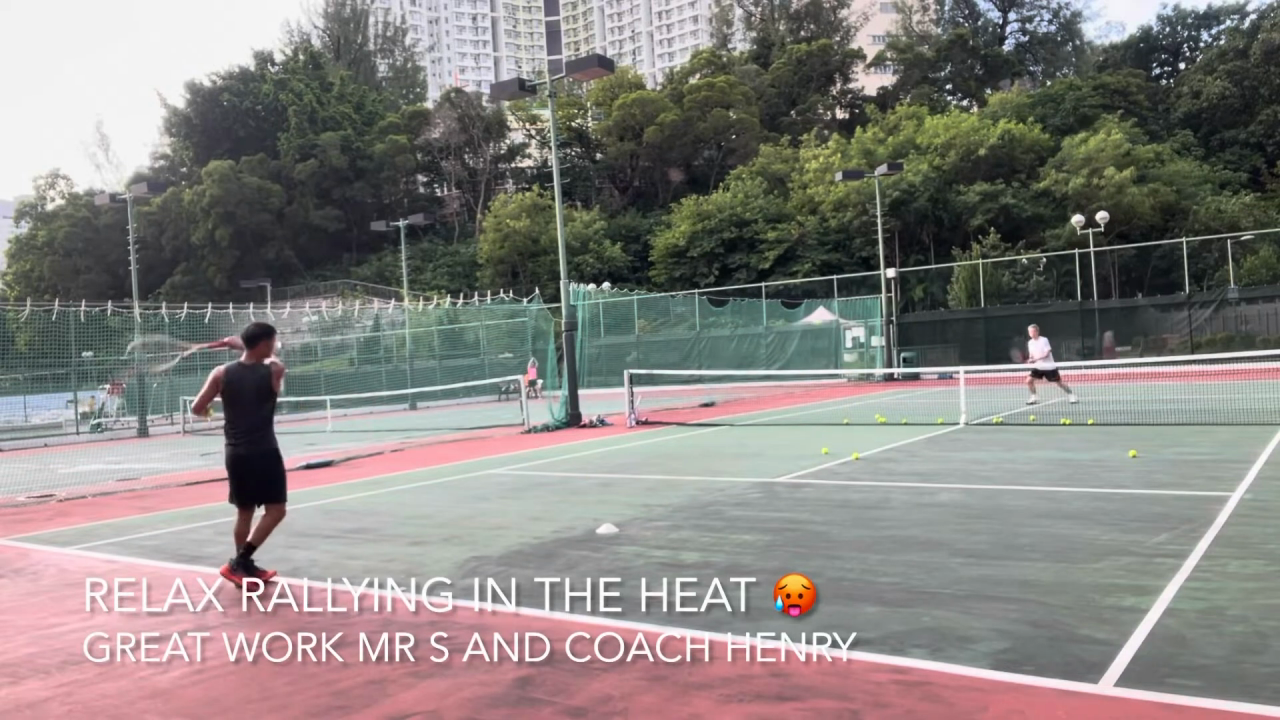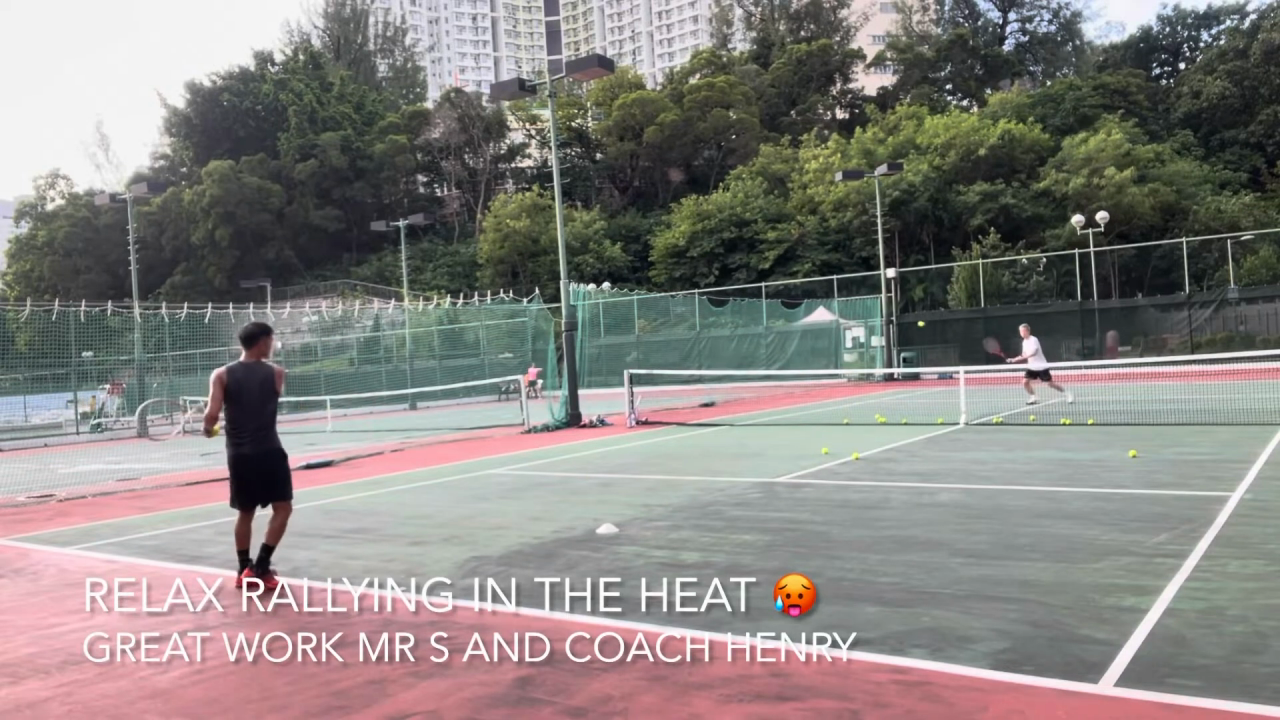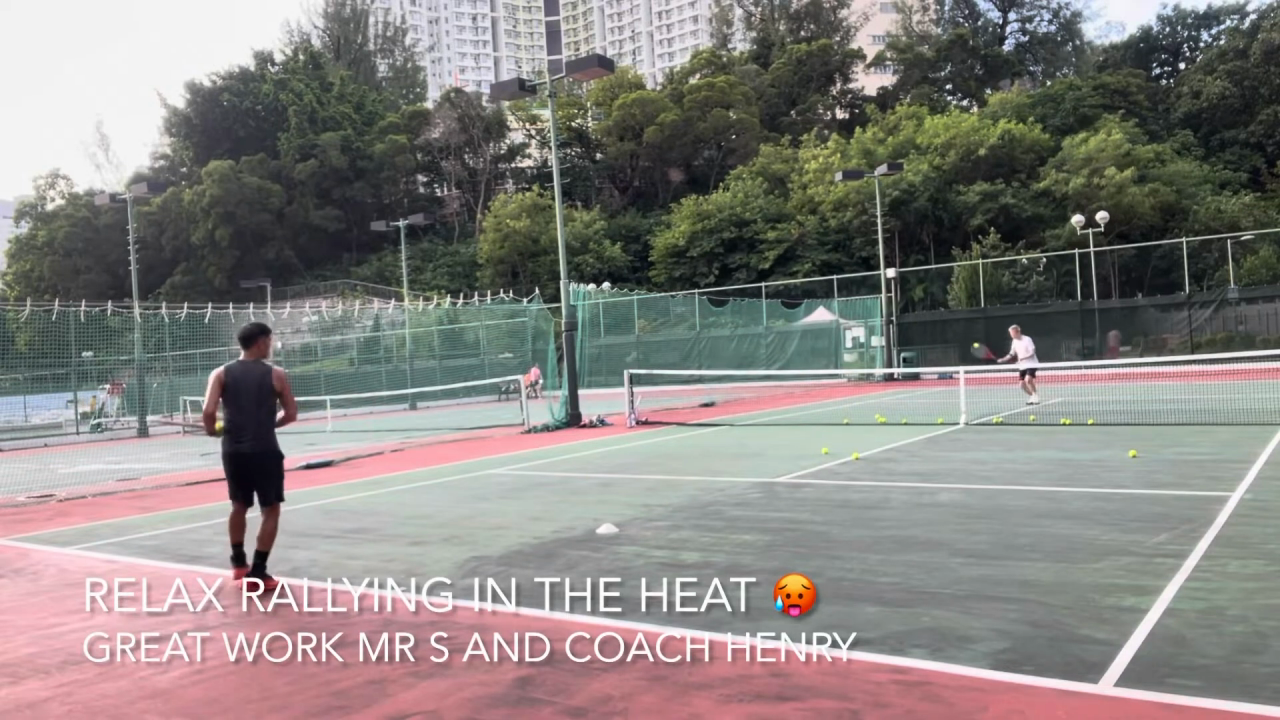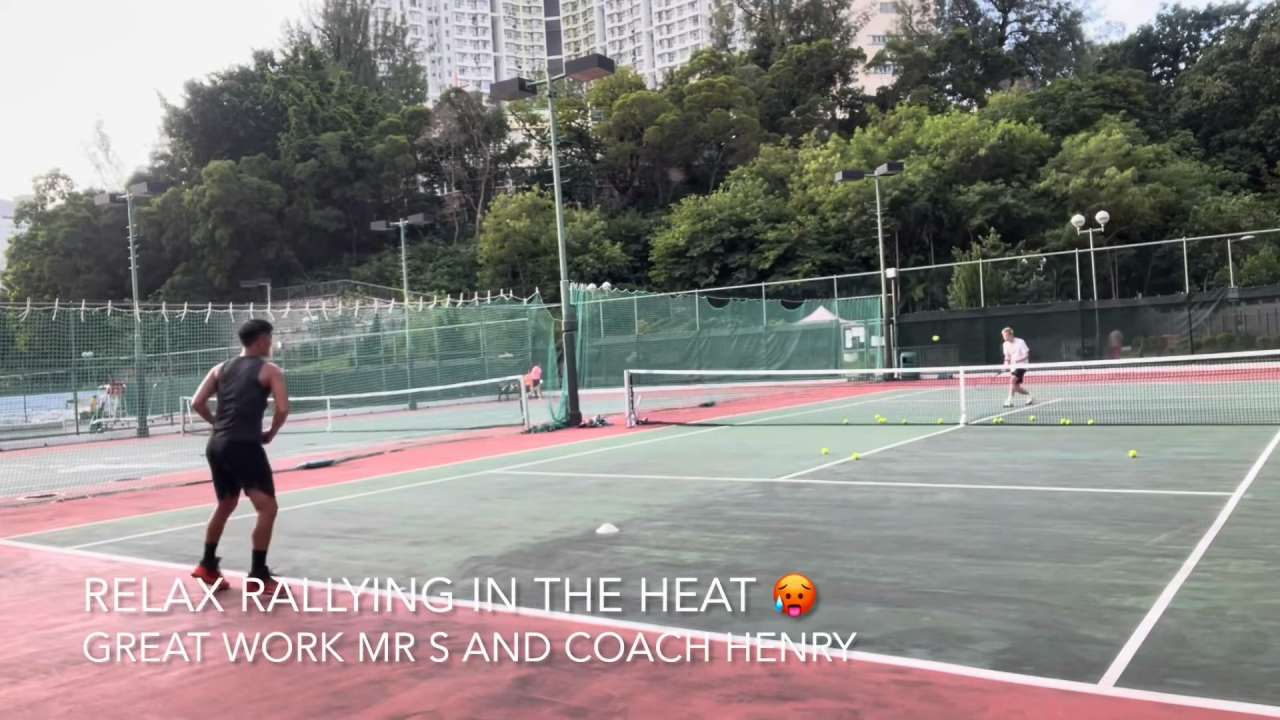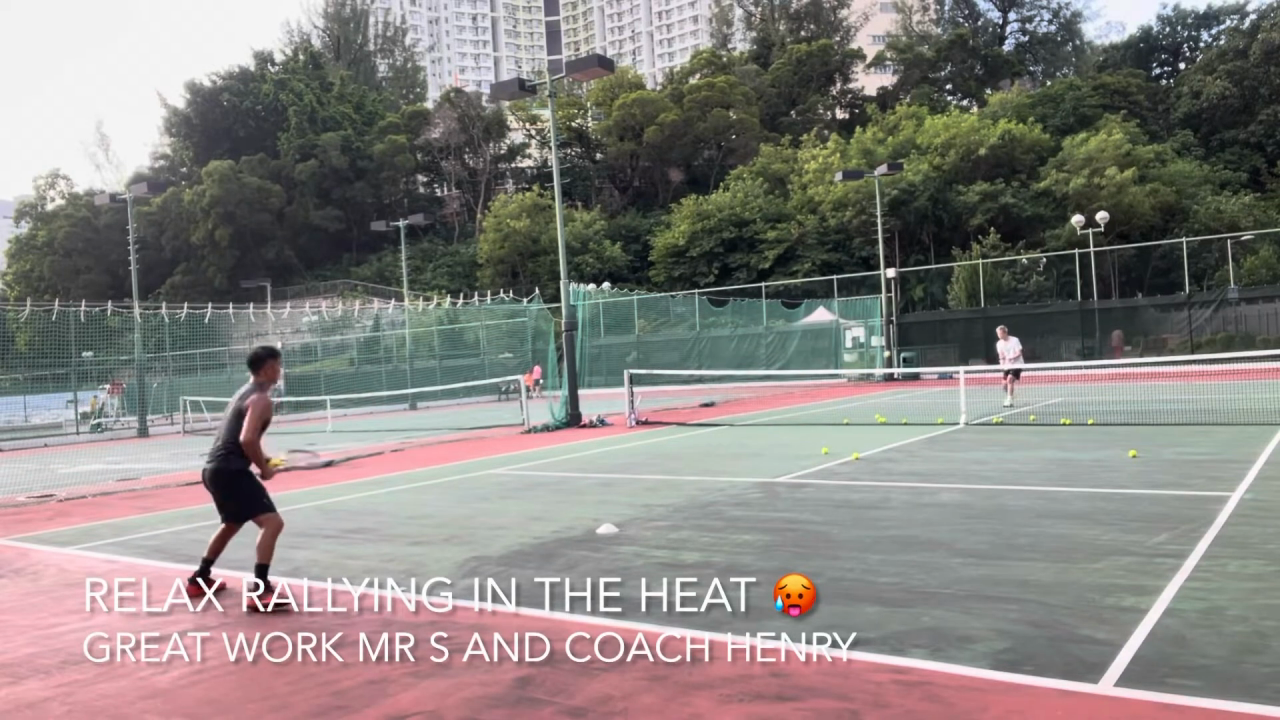
dt=0.2s
person 1, frame 1
left shoulder: (221, 373)
right shoulder: (275, 371)
left elbow: (198, 407)
right elbow: (271, 359)
right wrist: (237, 343)
left hip: (235, 453)
right hip: (264, 453)
left knee: (244, 511)
right knee: (275, 510)
left ankle: (243, 568)
right ankle: (238, 562)
person 1, frame 2
left shoulder: (222, 375)
right shoulder: (275, 373)
left elbow: (212, 415)
left wrist: (208, 428)
left hip: (238, 454)
right hip: (268, 452)
left knee: (244, 513)
right knee: (282, 509)
left ankle: (246, 570)
right ankle: (260, 568)
person 1, frame 3
left shoulder: (222, 373)
right shoulder: (276, 375)
left elbow: (209, 410)
right elbow: (291, 414)
left wrist: (211, 429)
left hip: (232, 450)
right hip: (263, 451)
left knee: (239, 505)
right knee: (271, 512)
left ankle: (239, 562)
right ankle: (258, 572)
person 1, frame 4
left shoulder: (221, 369)
right shoulder: (271, 370)
left elbow: (197, 404)
right elbow: (282, 409)
right wrist: (271, 431)
left hip: (216, 445)
right hip: (243, 445)
left knee: (226, 503)
right knee: (267, 505)
left ankle: (207, 564)
right ankle: (258, 573)
person 1, frame 5
left shoulder: (247, 396)
right shoulder: (261, 400)
right elbow: (247, 440)
left wrist: (261, 461)
right wrist: (264, 466)
left hip: (217, 470)
right hip: (230, 472)
left knee: (231, 525)
right knee: (272, 523)
left ankle: (200, 578)
right ankle: (260, 591)
